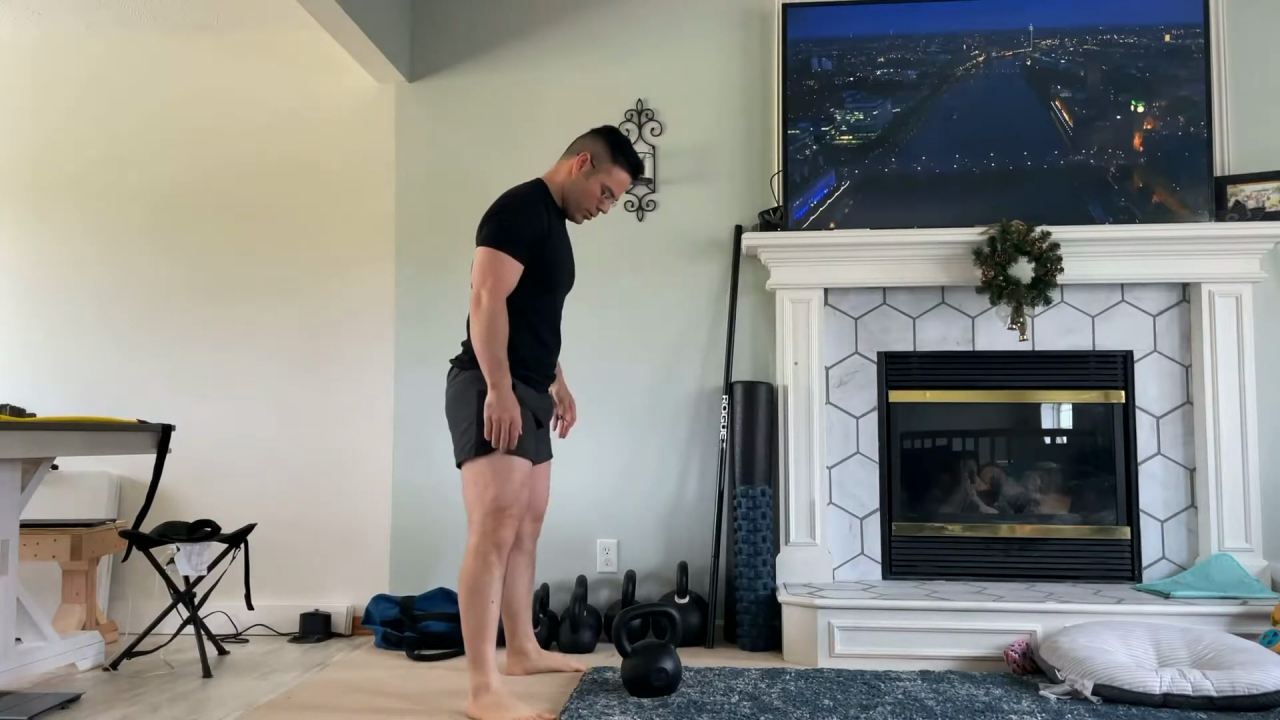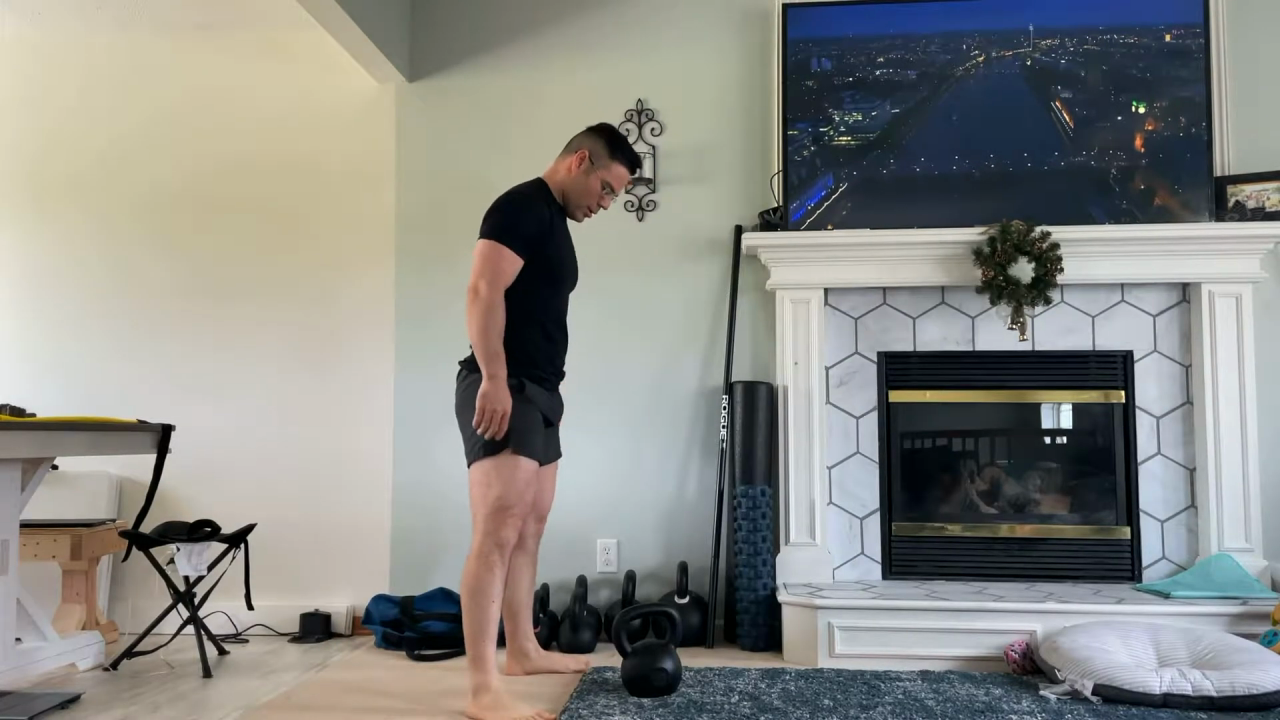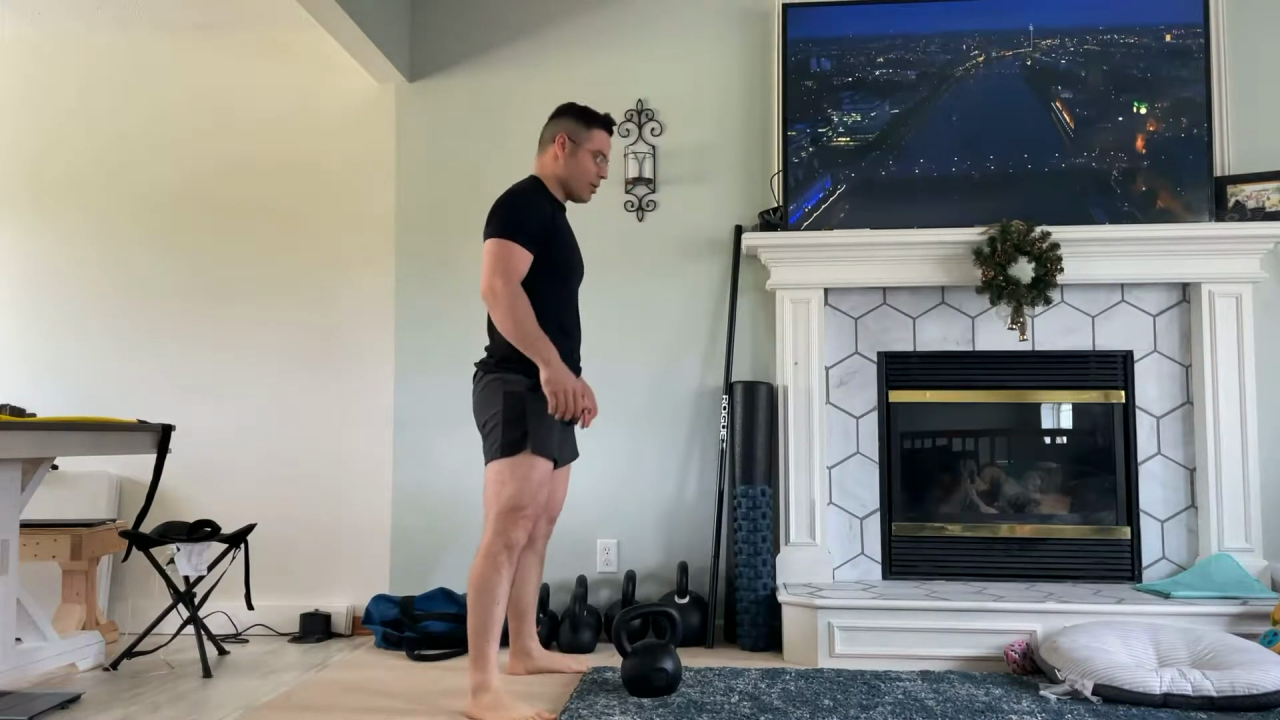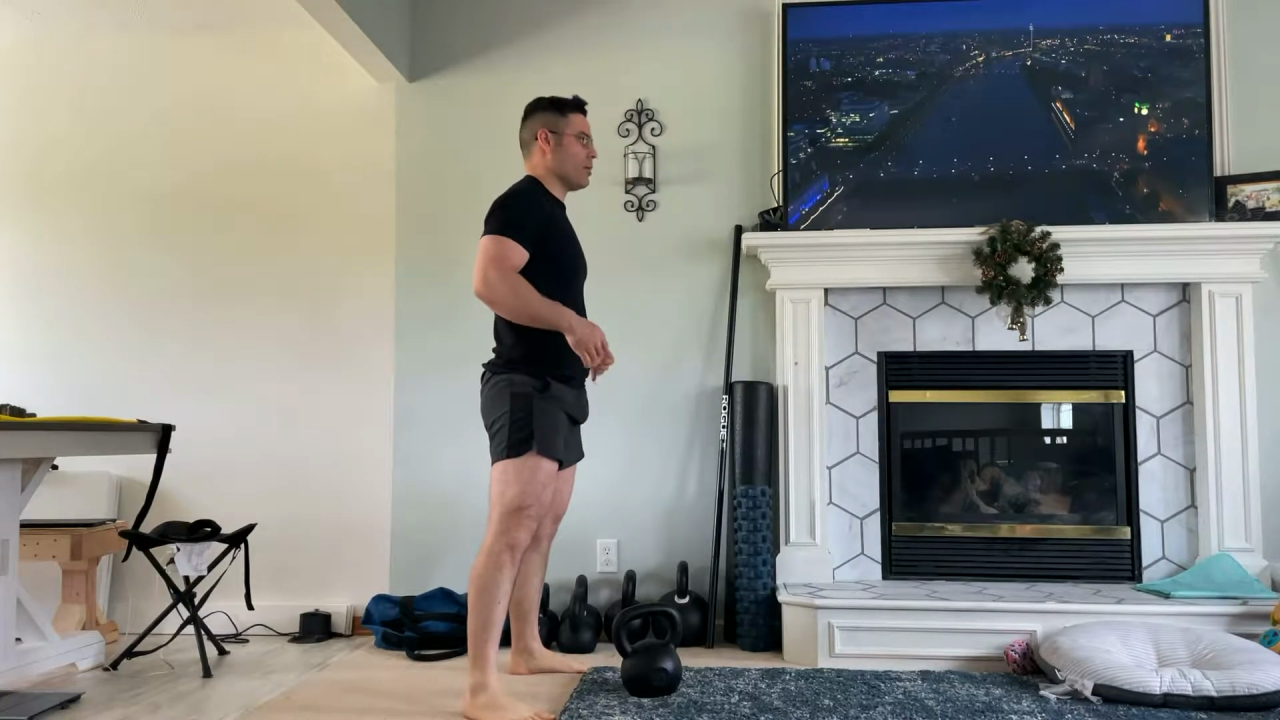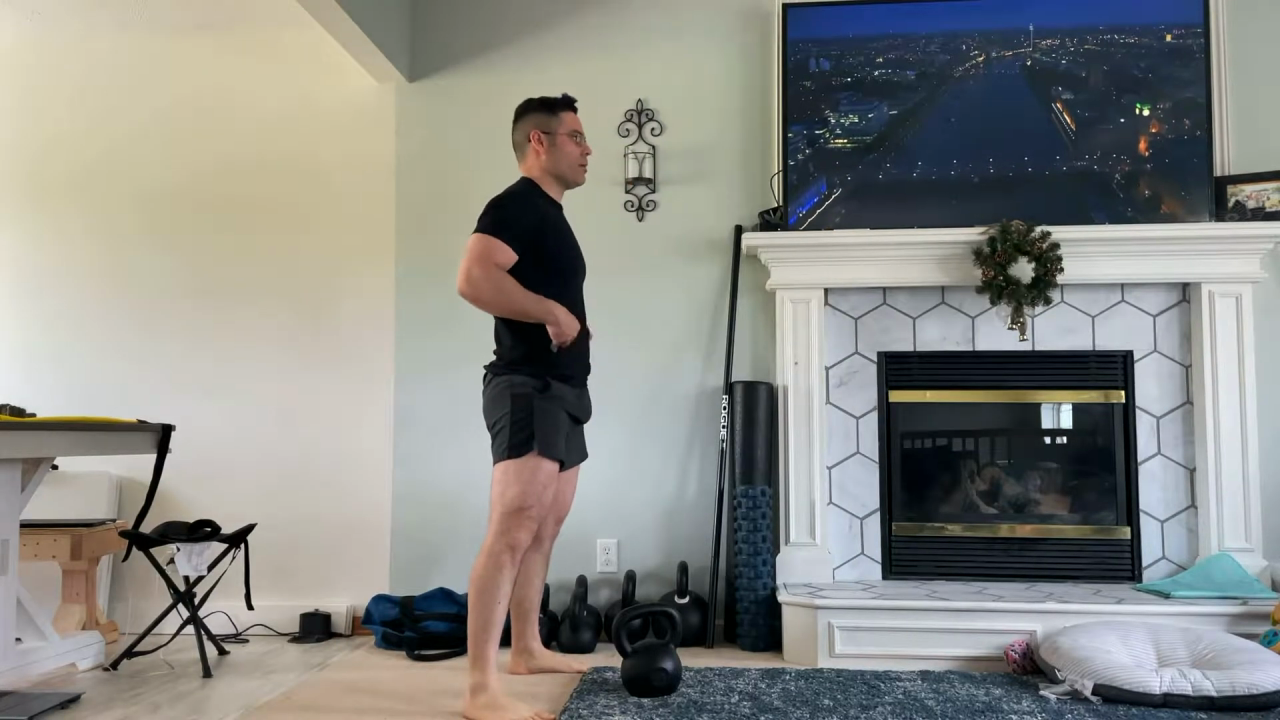
dt=0.3s
person 1, frame 1
left shoulder: (554, 223)
right shoulder: (519, 209)
right elbow: (487, 302)
left wrist: (558, 384)
right wrist: (498, 390)
left hip: (529, 396)
right hip: (492, 394)
left knee: (526, 528)
right knee: (493, 534)
left ankle: (524, 649)
person 1, frame 2
left shoulder: (556, 222)
right shoulder: (521, 206)
right elbow: (482, 292)
right wrist: (493, 379)
left hip: (535, 394)
right hip: (501, 393)
left knee: (528, 530)
right knee: (497, 534)
left ankle: (523, 650)
person 1, frame 3
left shoulder: (552, 214)
right shoulder: (523, 203)
right elbow: (498, 289)
left wrist: (570, 376)
right wrist: (551, 366)
left hip: (548, 393)
right hip: (518, 389)
left knee: (538, 529)
right knee: (507, 533)
left ankle: (525, 649)
person 1, frame 4
left shoulder: (552, 212)
right shoulder: (522, 202)
right elbow: (491, 281)
left wrist: (584, 339)
right wrist: (574, 323)
left hip: (558, 390)
right hip: (526, 388)
left knee: (542, 529)
right knee: (511, 532)
left ankle: (528, 649)
person 1, frame 5
left shoulder: (550, 213)
right shoulder: (516, 204)
right elbow: (474, 278)
left wrist: (574, 324)
right wrist: (551, 312)
left hip: (562, 390)
right hip: (527, 389)
left knee: (544, 529)
right knee: (512, 532)
left ankle: (527, 649)
